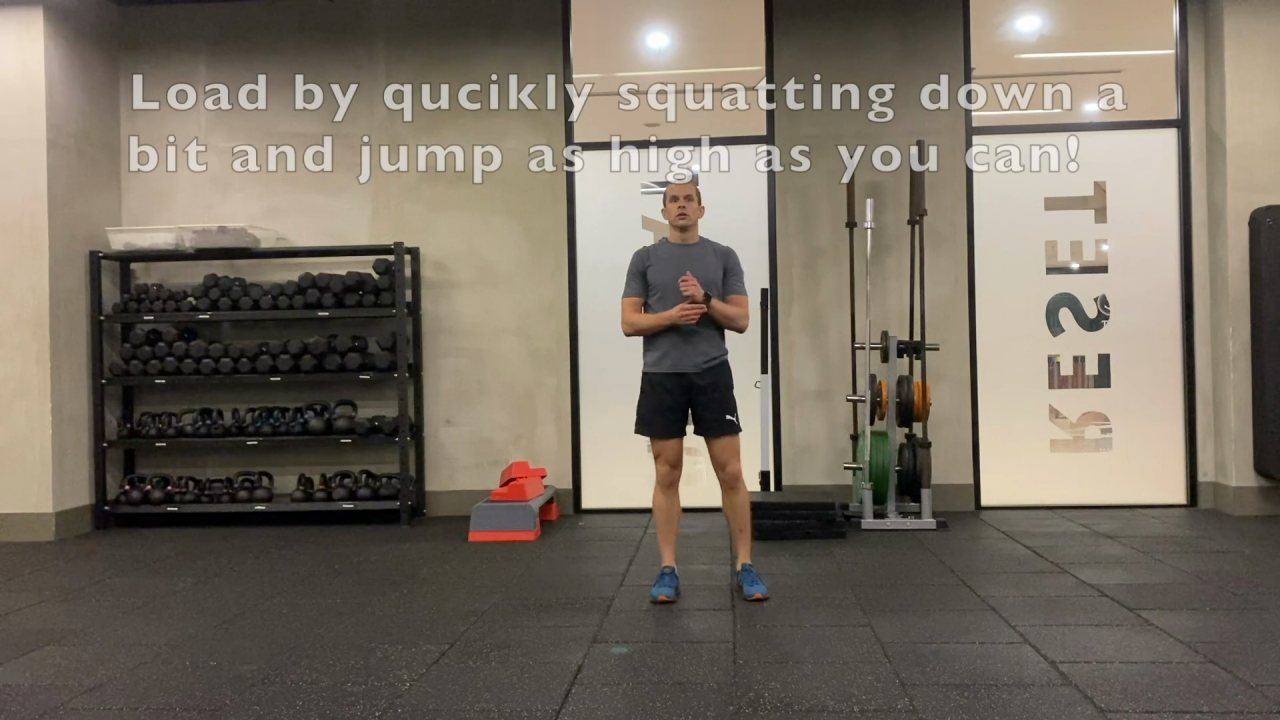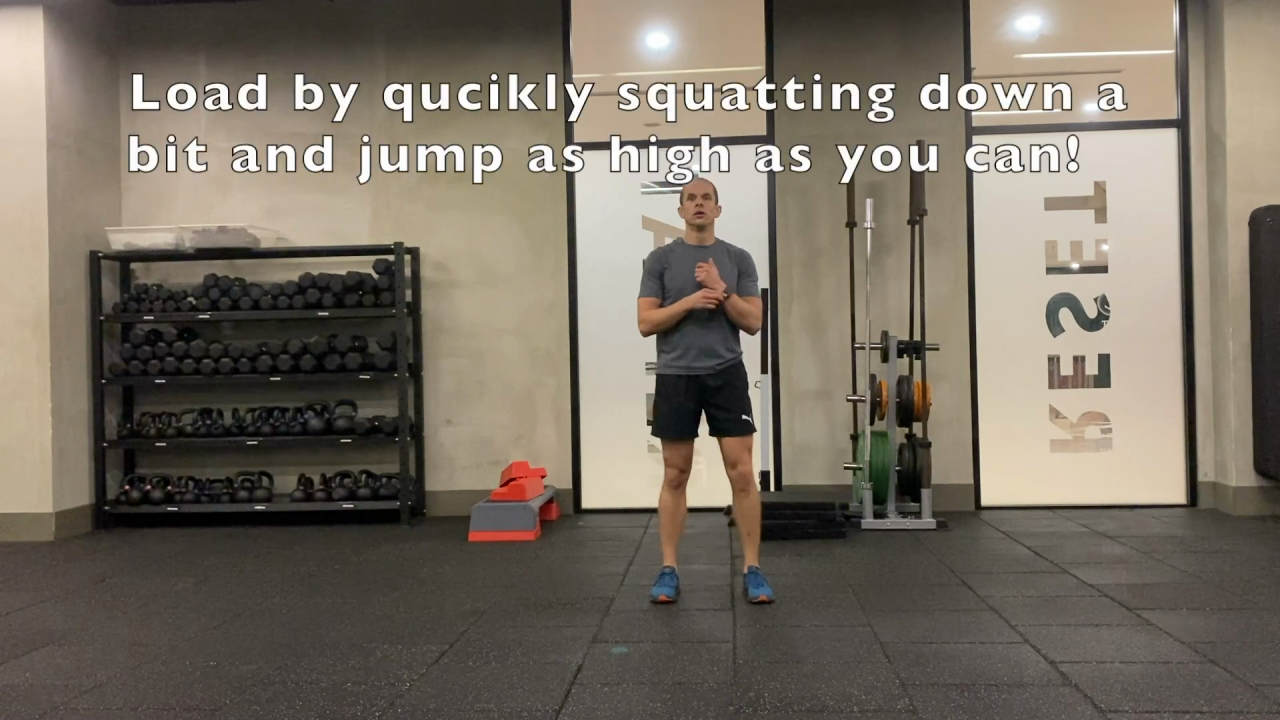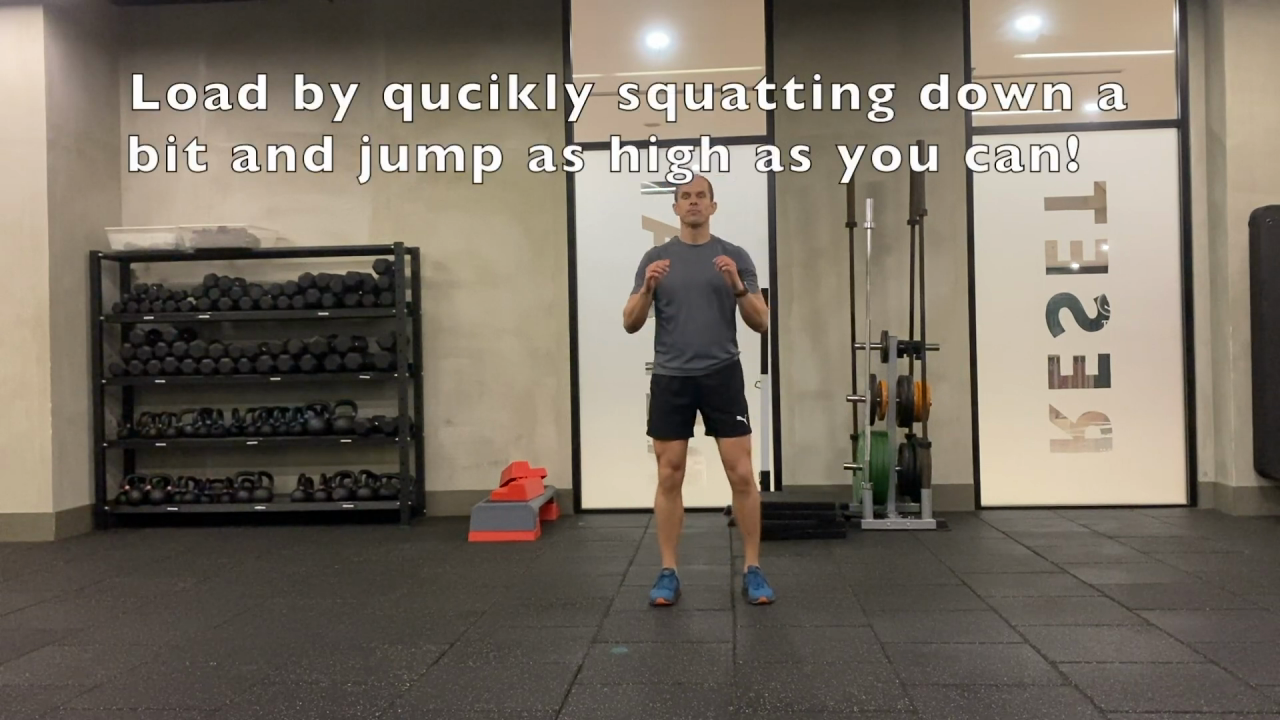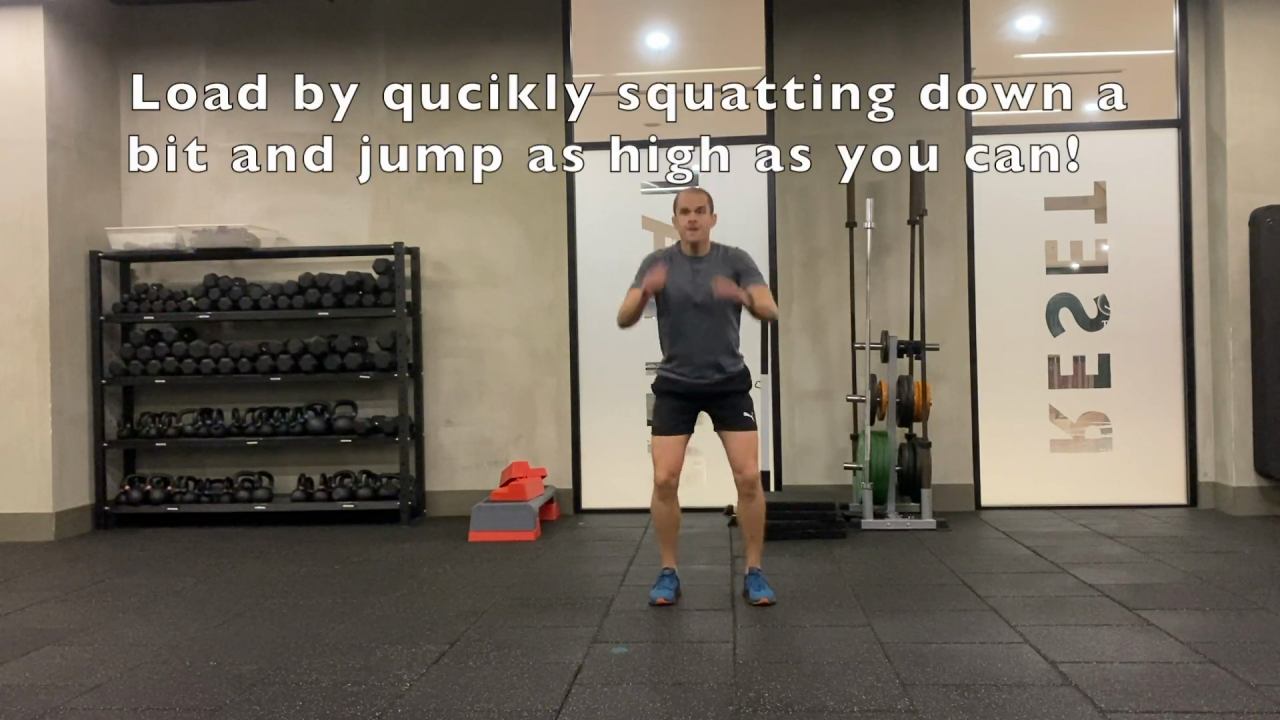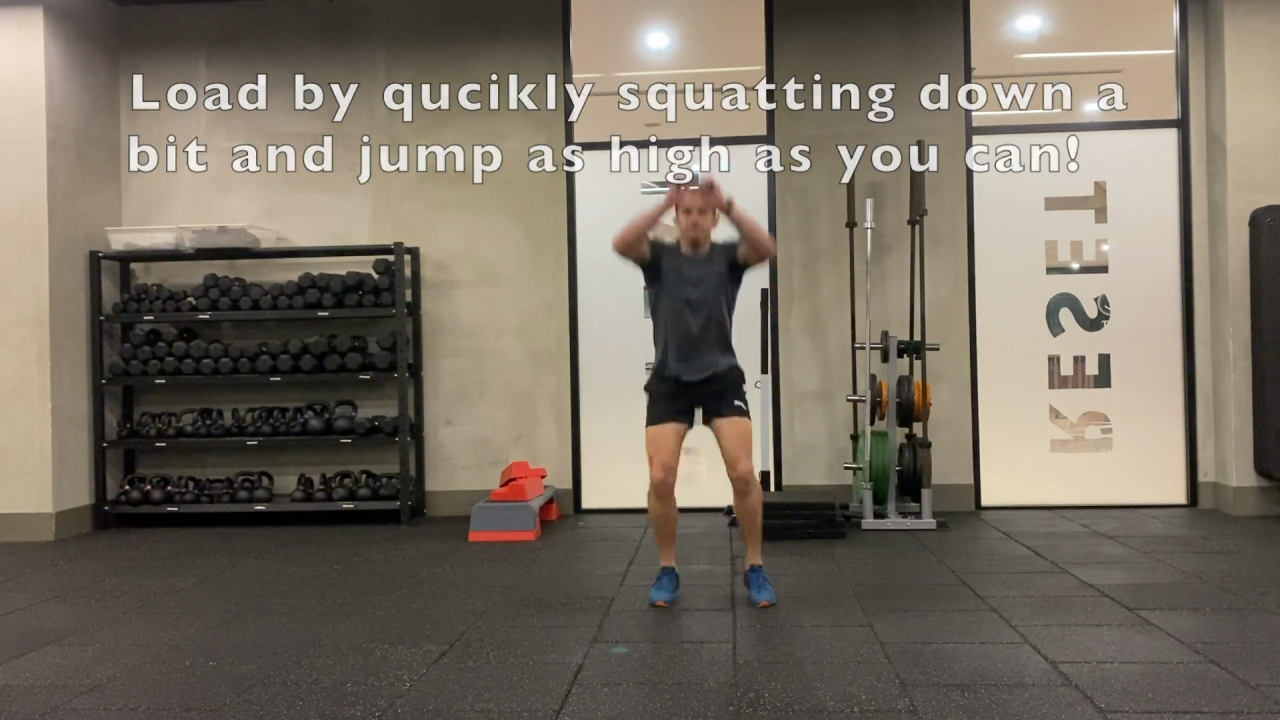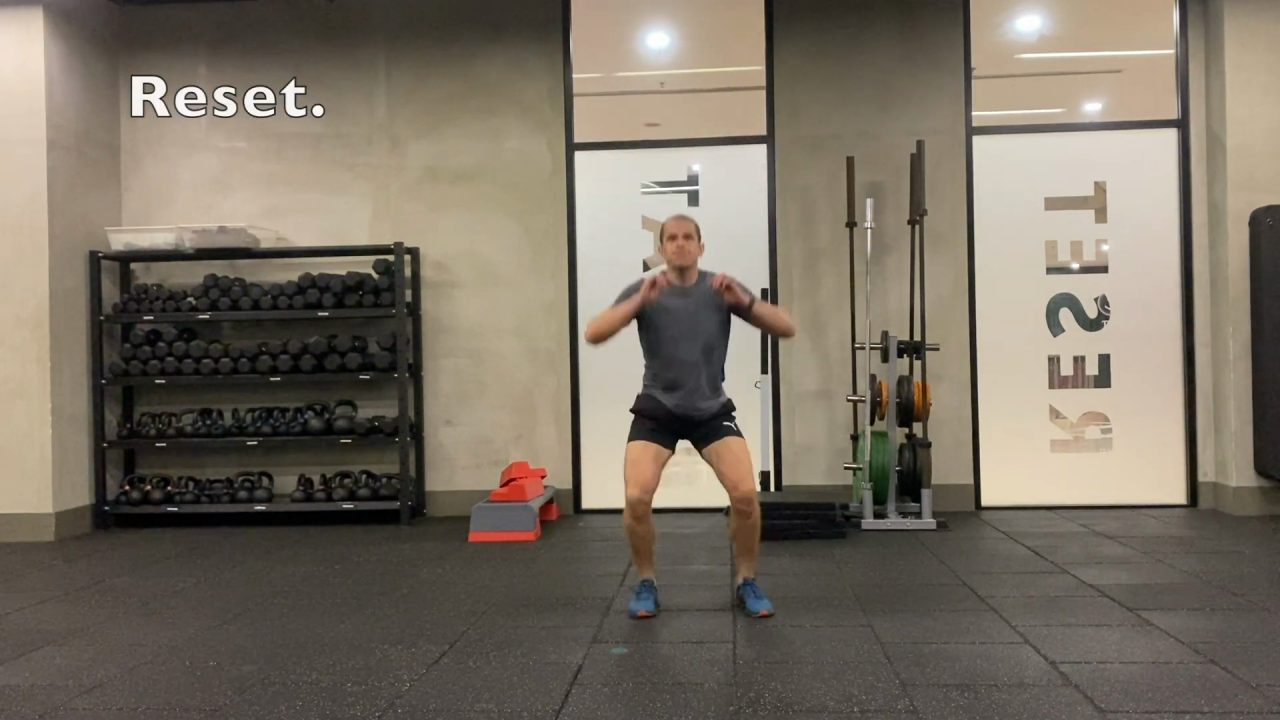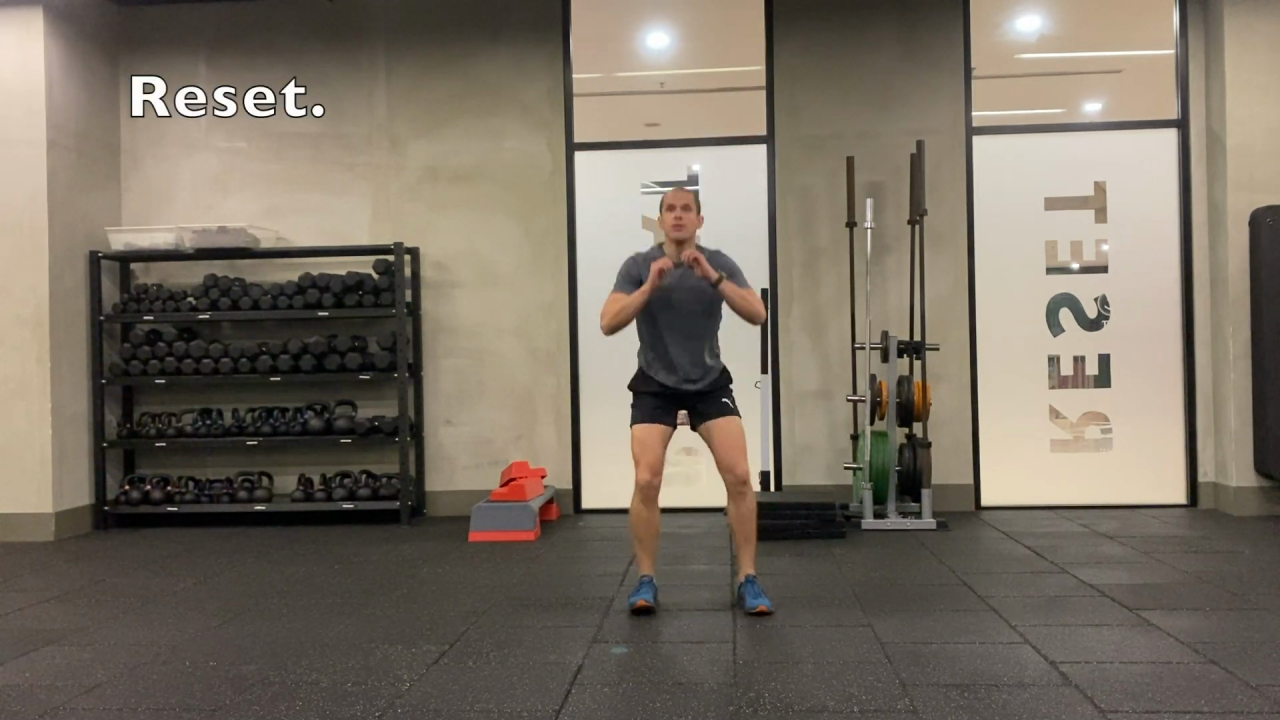
dt=0.7s
person 1, frame 1
left shoulder: (723, 257)
right shoulder: (645, 258)
left elbow: (741, 320)
right elbow: (629, 322)
left wrist: (704, 300)
right wrist: (671, 315)
left hip: (712, 374)
right hip: (662, 377)
left knee: (730, 473)
right knee: (667, 475)
left ankle: (744, 565)
right ankle: (668, 569)
person 1, frame 2
left shoulder: (739, 259)
right shoulder: (660, 259)
left elbow: (753, 322)
right elbow: (645, 322)
left wrist: (721, 289)
right wrist: (689, 300)
left hip: (727, 375)
right hip: (676, 378)
left knee: (742, 475)
right knee: (675, 477)
left ankle: (752, 569)
right ankle: (669, 569)
person 1, frame 3
left shoulder: (735, 256)
right shoulder: (655, 258)
left elbow: (761, 322)
right elbow: (630, 324)
left wrist: (737, 285)
right wrist: (647, 288)
left hip: (723, 375)
right hip: (671, 378)
left knee: (741, 475)
right knee: (669, 478)
left ankle: (752, 569)
right ankle: (668, 572)
person 1, frame 4
left shoulder: (735, 260)
right shoulder: (656, 263)
left elbow: (770, 311)
right elbow: (624, 319)
left wrist: (742, 296)
right wrist: (645, 292)
left hip: (728, 381)
right hip: (675, 384)
left knee: (748, 477)
right knee: (664, 480)
left ankle: (754, 571)
right ankle: (668, 572)
person 1, frame 5
left shoulder: (729, 255)
right shoulder: (657, 255)
left elbow: (768, 249)
right elbow: (621, 245)
left wrist: (731, 209)
right wrist: (659, 209)
left hip: (720, 375)
right hip: (670, 378)
left knee: (743, 473)
right knee: (661, 477)
left ankle: (754, 567)
right ankle: (667, 567)
person 1, frame 6
left shoulder: (720, 287)
right shoulder: (642, 289)
left elbow: (787, 328)
right elbow: (592, 334)
left wrist: (744, 302)
right wrist: (640, 300)
left hip: (711, 410)
right hip: (658, 410)
left knee: (745, 494)
right knee: (636, 497)
left ankle: (747, 580)
right ankle: (646, 581)
person 1, frame 7
left shoulder: (719, 263)
right shoulder: (638, 265)
left elbow: (758, 315)
right elbow: (608, 324)
left wrist: (715, 278)
right wrist: (650, 286)
left hip: (709, 383)
right hip: (655, 385)
left knee: (738, 475)
right knee: (646, 482)
left ankle: (748, 579)
right ankle: (646, 580)
